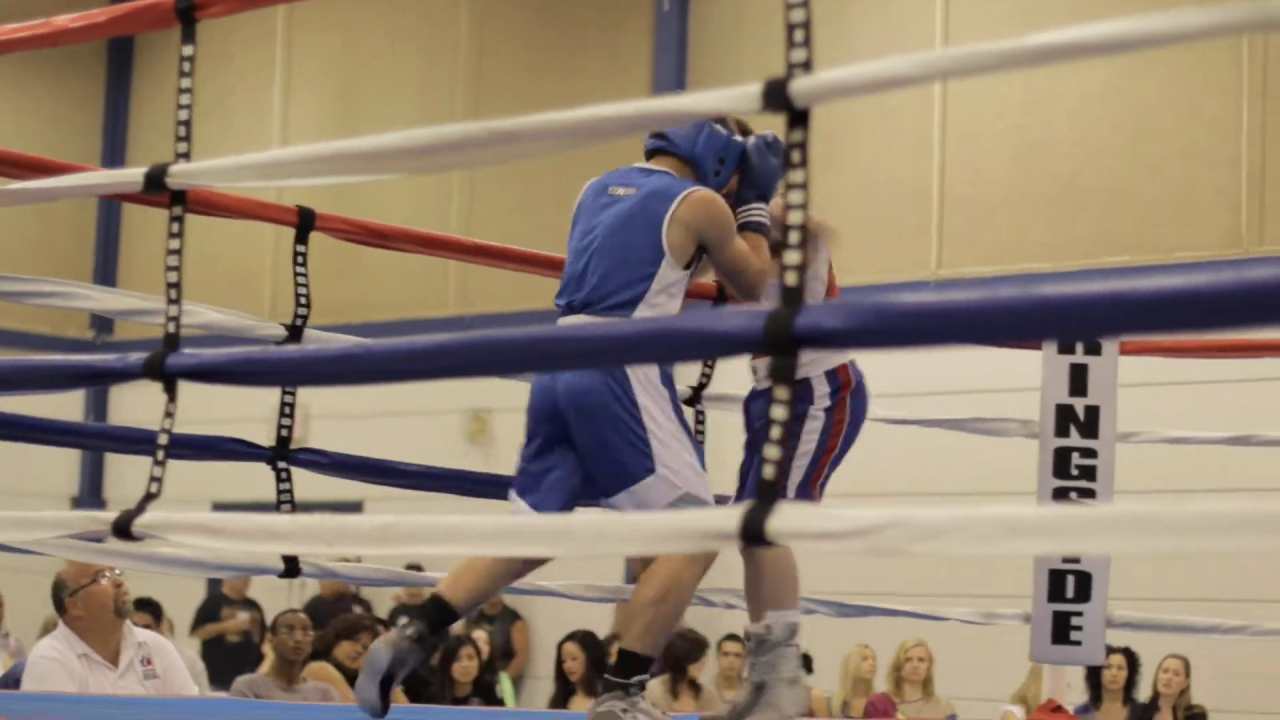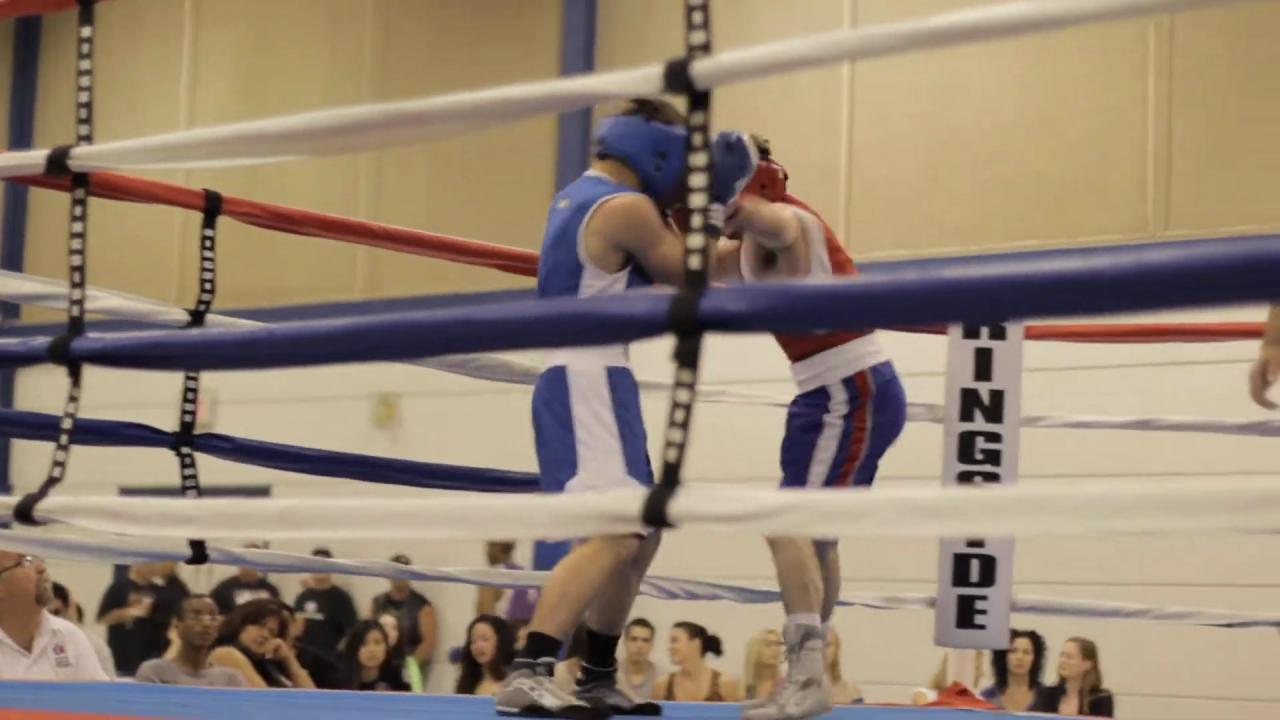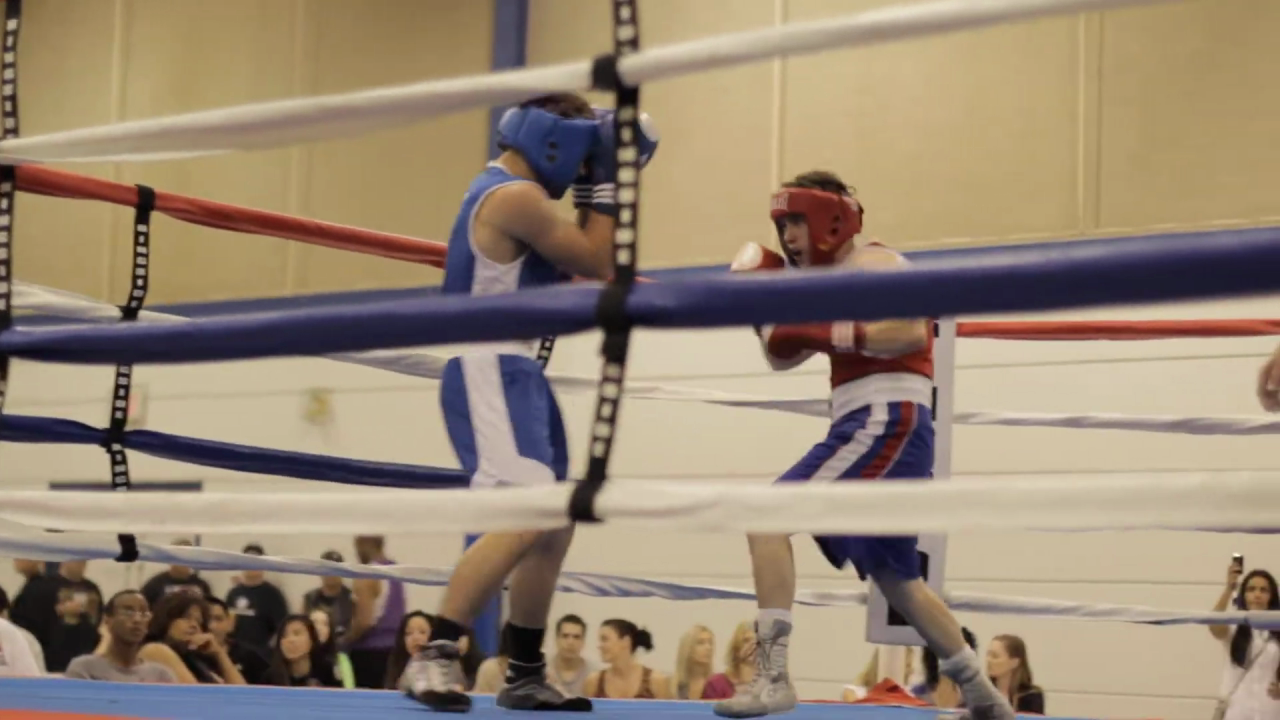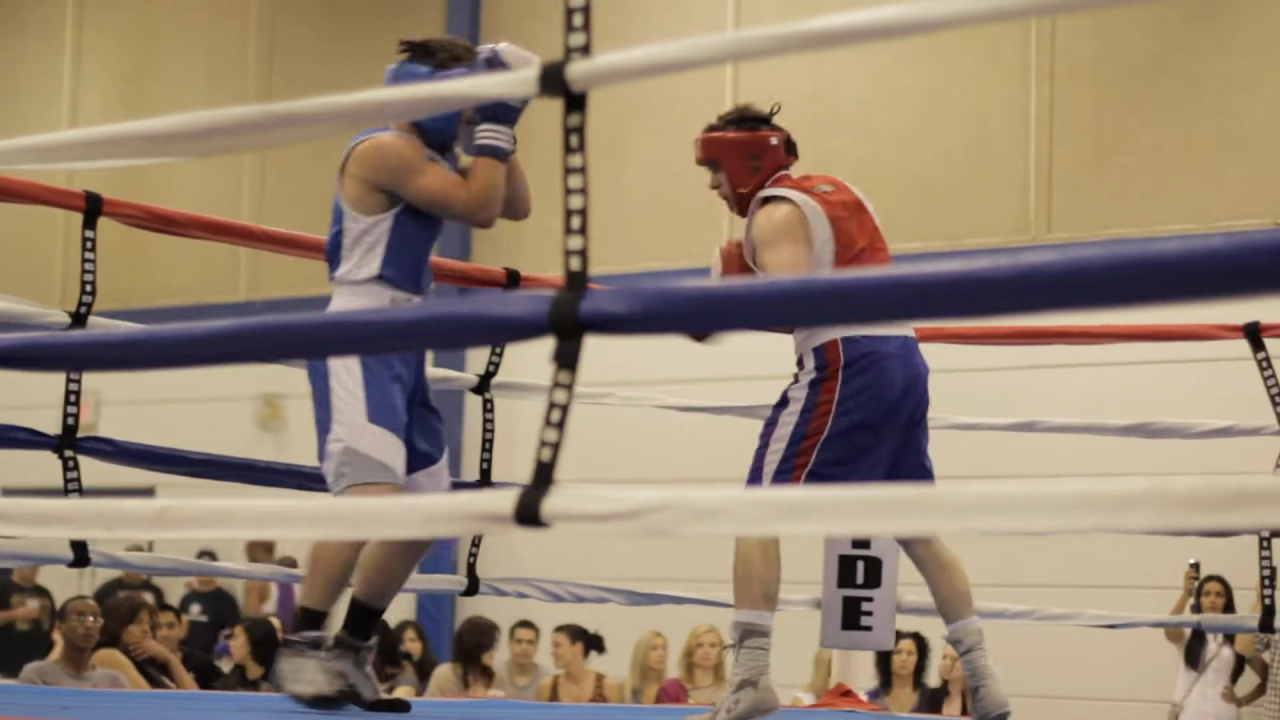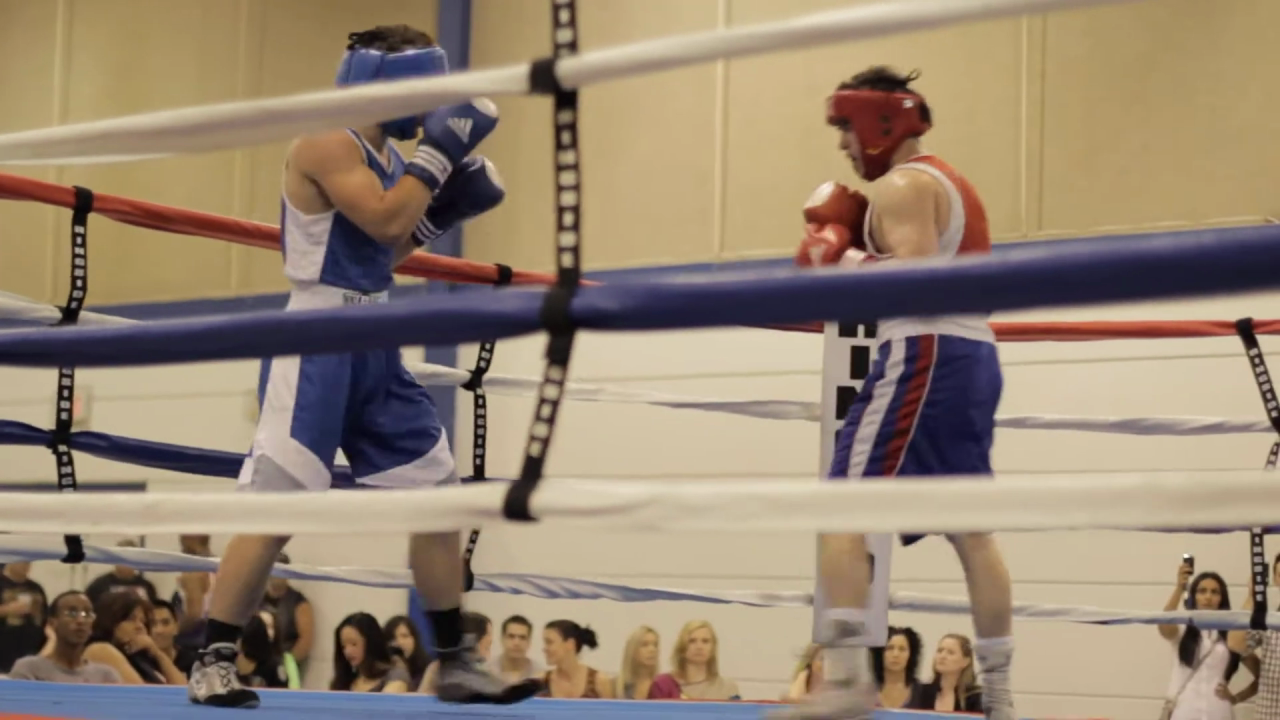
dt=0.4s
person 1, frame 1
left shoulder: (598, 188)
right shoulder: (701, 203)
right elbow: (752, 286)
right wrist: (756, 201)
left hip: (559, 371)
right hip: (623, 374)
left ankle: (405, 644)
person 1, frame 2
left shoulder: (579, 197)
right shoulder: (626, 208)
left elbow: (641, 248)
right elbow: (688, 277)
left wrist: (698, 195)
right wrist: (716, 199)
left hip: (570, 379)
right hip: (589, 379)
left knee: (638, 534)
right knee: (610, 536)
person 1, frame 3
left shoulder: (502, 191)
right shoulder: (516, 198)
left elbow: (576, 250)
right elbow: (596, 264)
left wrist: (597, 184)
right wrist: (608, 183)
left hip: (515, 373)
right hip: (490, 374)
left knee: (553, 529)
right knee: (524, 521)
right ankle: (435, 658)
person 1, frame 4
left shoulder: (420, 155)
right shoulder: (384, 150)
left elbow: (516, 206)
right elbow: (479, 208)
left wrist: (494, 123)
right wrist: (495, 123)
left hip: (399, 344)
right knee: (372, 494)
left ankle: (349, 654)
right ankle: (301, 647)
person 1, frame 5
left shoulder: (384, 158)
right shoulder: (327, 143)
right elbow: (386, 223)
left wrist: (438, 213)
right wrist: (437, 148)
left hip: (373, 345)
right hip: (318, 342)
right knee: (281, 503)
left ankle: (455, 663)
right ankle: (213, 660)
person 2, frame 1
left shoulder: (788, 225)
left elbow: (814, 222)
left hip: (820, 392)
right hip: (779, 395)
left ankle: (782, 674)
right ankle: (769, 672)
person 2, frame 2
left shoulder: (783, 223)
right shoulder: (757, 240)
left elbow: (772, 226)
left hip: (849, 395)
right hip: (839, 396)
left knee: (787, 527)
right knee: (814, 536)
person 2, frame 3
left shoulder: (871, 262)
left elbow: (912, 333)
right elbow: (780, 359)
left wrist: (829, 332)
left hip: (887, 426)
right hip: (874, 431)
right knee: (898, 579)
person 2, frame 4
left shoulder: (774, 214)
right shoulder: (835, 191)
right wrist: (753, 279)
left hip: (842, 367)
right hip: (899, 360)
right knee: (918, 534)
person 2, frame 5
left shoulder: (902, 185)
right shoulder: (945, 182)
left wrist: (836, 258)
right wrist: (853, 241)
left hip: (922, 361)
right hip: (971, 362)
right knee: (972, 531)
